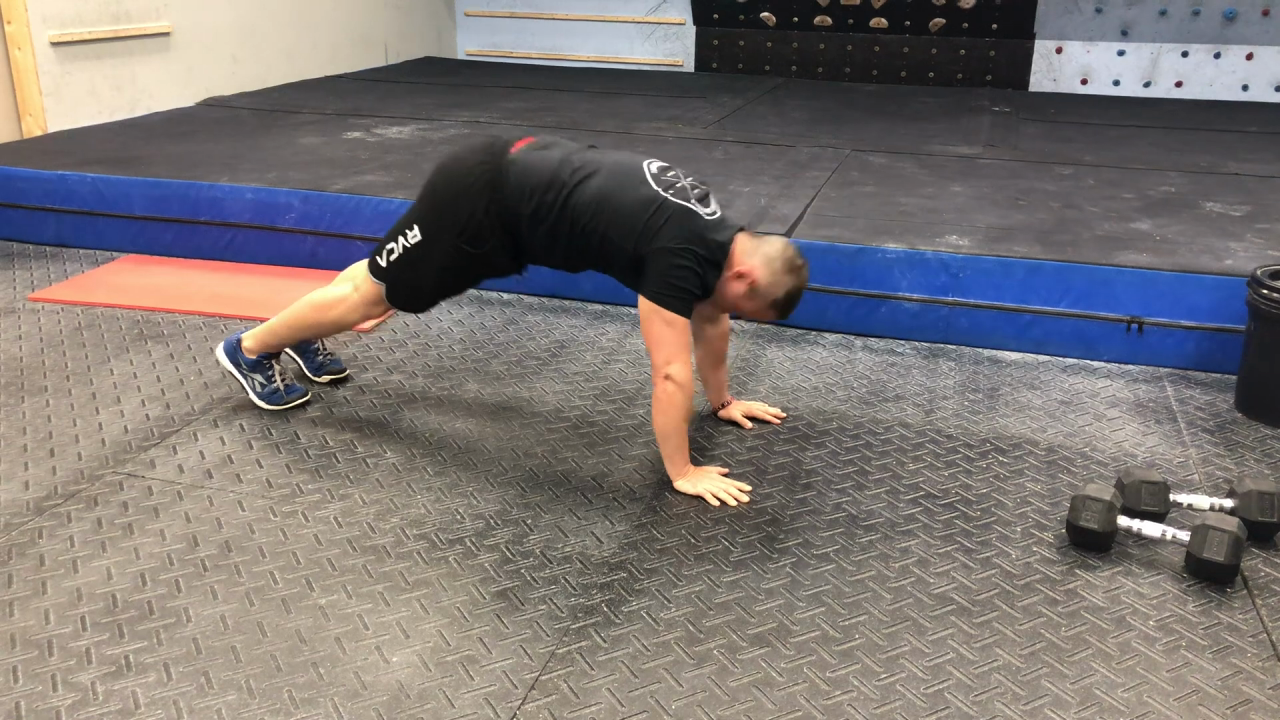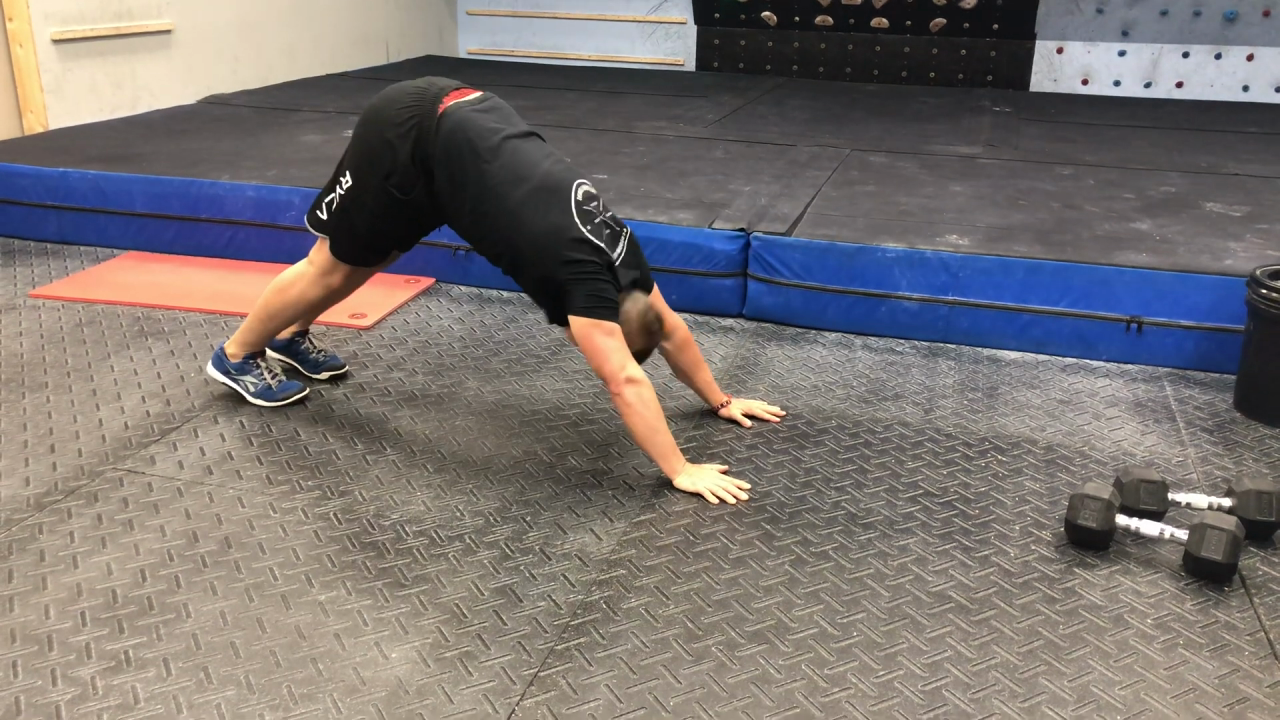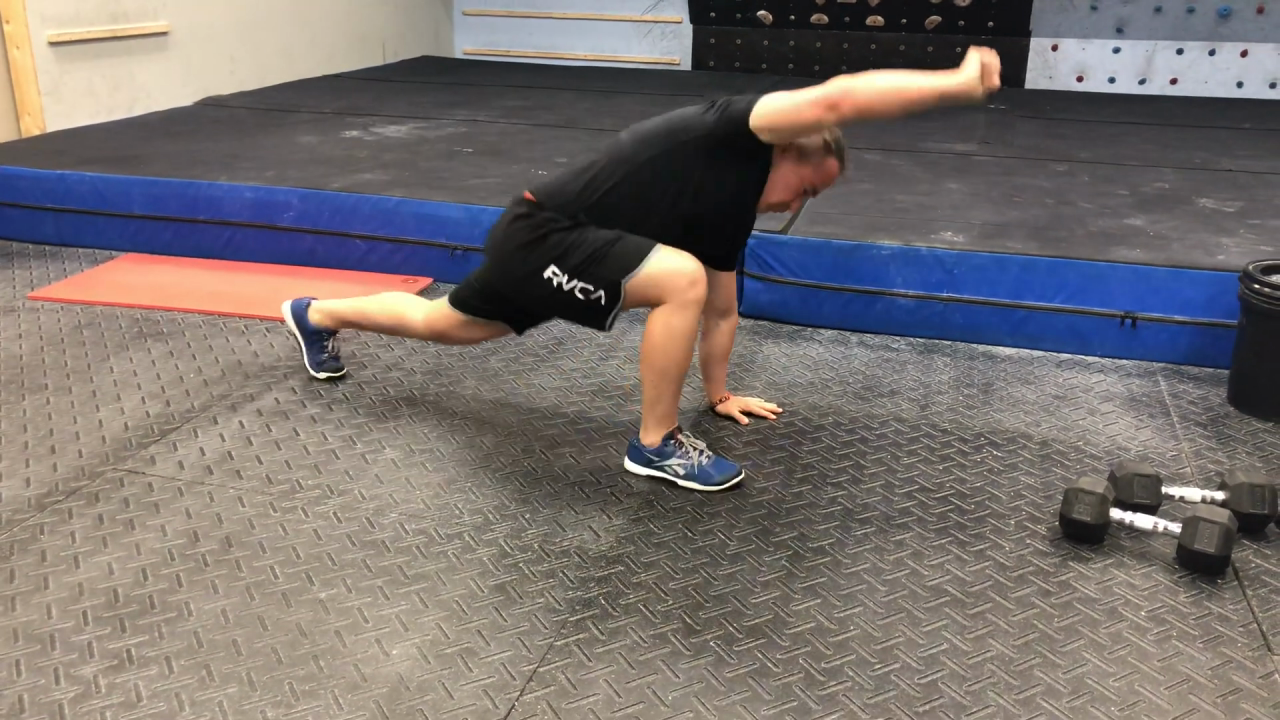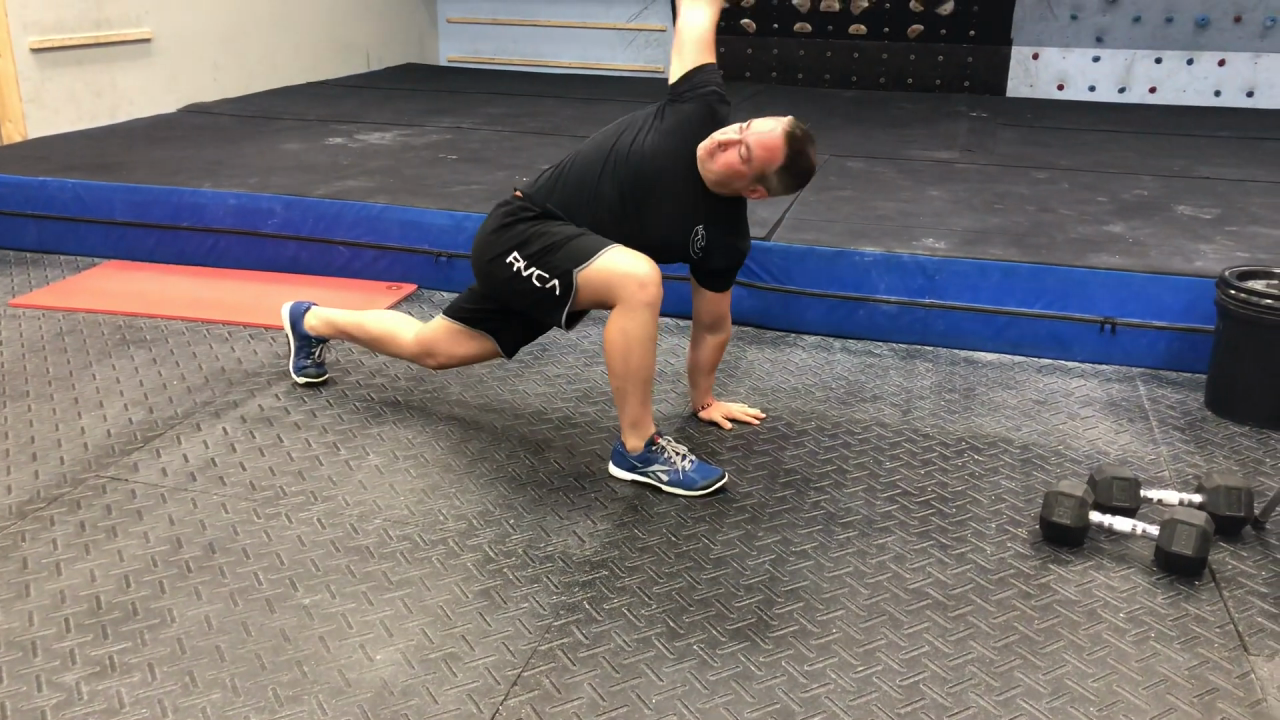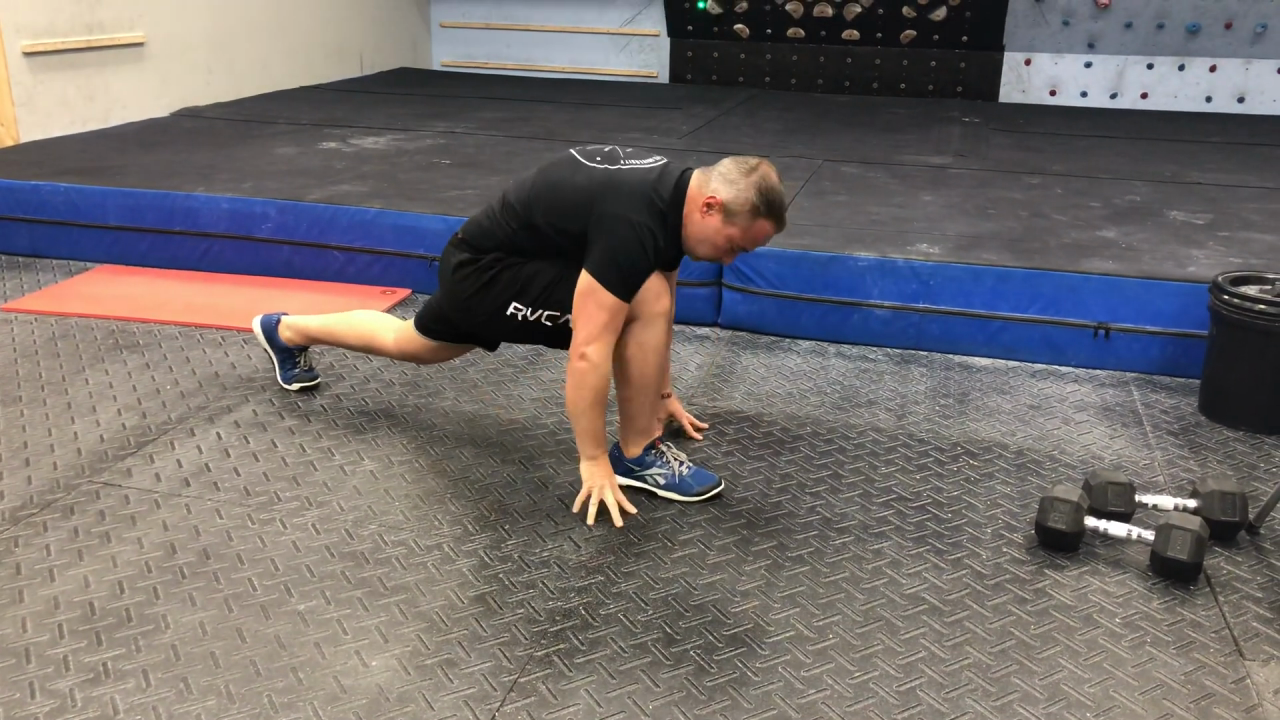
dt=1s
person 1, frame 1
left shoulder: (711, 234)
right shoulder: (684, 251)
left elbow: (709, 321)
right elbow: (670, 372)
left wrist: (722, 399)
right wrist: (682, 472)
left hip: (512, 177)
right hip: (484, 195)
left knee: (390, 273)
right knee: (378, 291)
left ankle: (299, 332)
right ankle: (251, 347)
person 1, frame 2
left shoulder: (615, 255)
right shoulder: (585, 271)
left elbow: (670, 330)
right elbow: (624, 382)
left wrist: (721, 401)
right wrist: (681, 471)
left hip: (455, 116)
right hip: (411, 133)
left knee: (371, 257)
right knee: (335, 263)
left ankle: (291, 336)
right ankle: (237, 355)
person 1, frame 3
left shoulder: (732, 210)
right shoulder: (733, 136)
left elbow: (721, 311)
right elbow: (832, 100)
left wrist: (720, 394)
right wrist: (956, 83)
left hip: (542, 245)
right hip: (539, 236)
left knee: (445, 323)
right knee: (681, 279)
left ankle: (316, 316)
right ankle: (655, 443)
person 1, frame 4
left shoulder: (725, 235)
right shoulder: (700, 109)
left elbow: (712, 324)
left wrist: (704, 398)
left hip: (547, 267)
right hip: (517, 233)
left knee: (430, 348)
right knee: (638, 279)
left ankle: (311, 321)
right ankle: (638, 449)
person 1, frame 5
left shoulder: (673, 196)
right shoulder: (636, 220)
right elbow: (588, 349)
left wrist: (662, 393)
right wrist: (593, 460)
left hip: (484, 262)
right hip: (482, 274)
left knee: (412, 343)
right knee: (648, 299)
left ankle: (286, 331)
right ankle: (636, 454)
